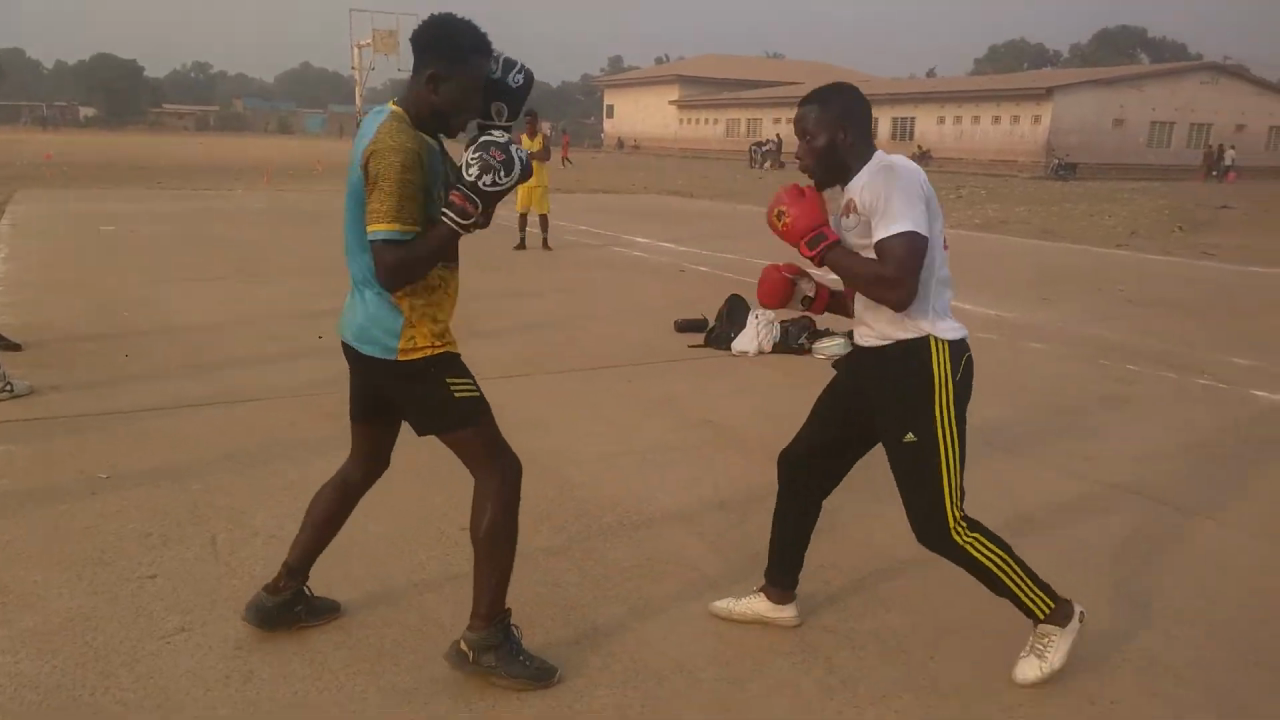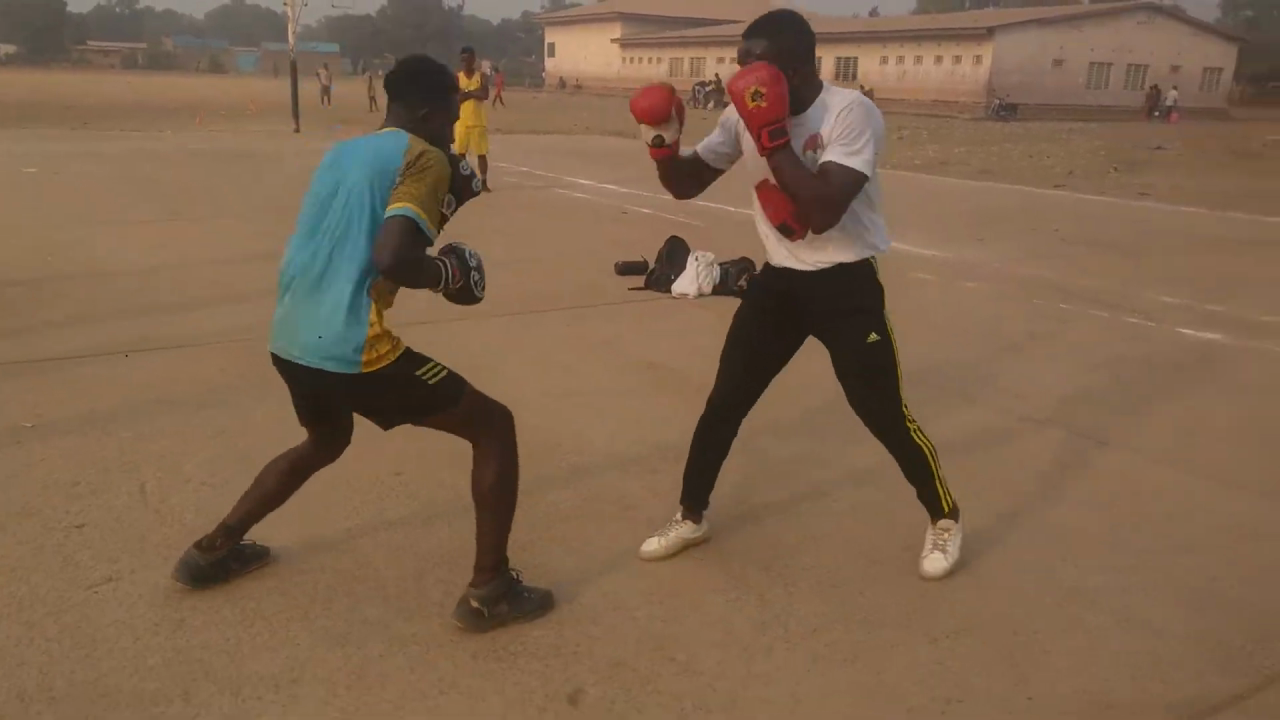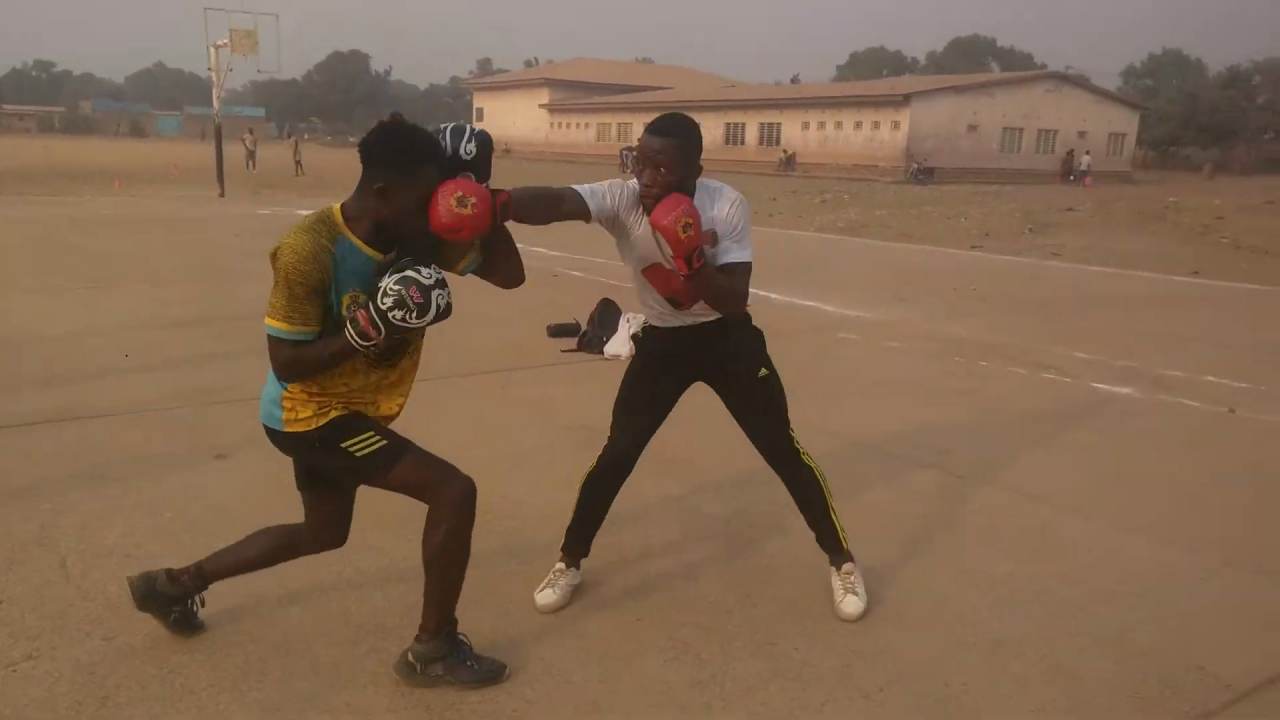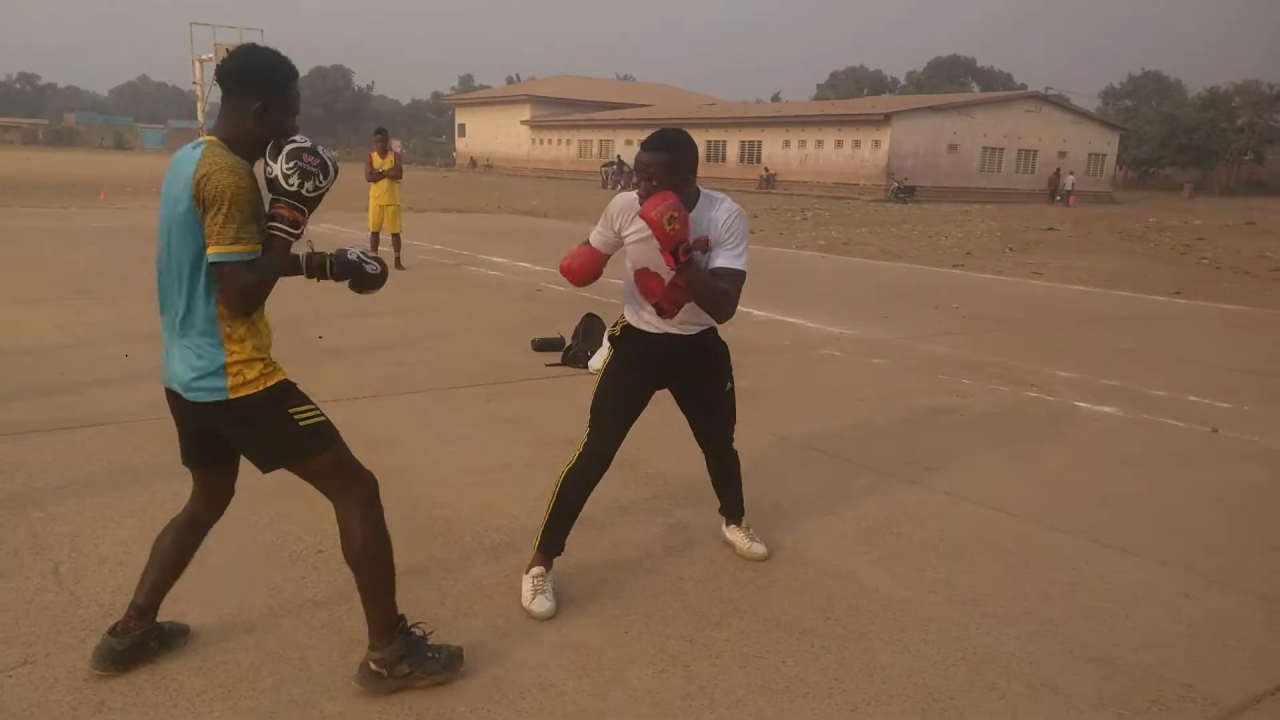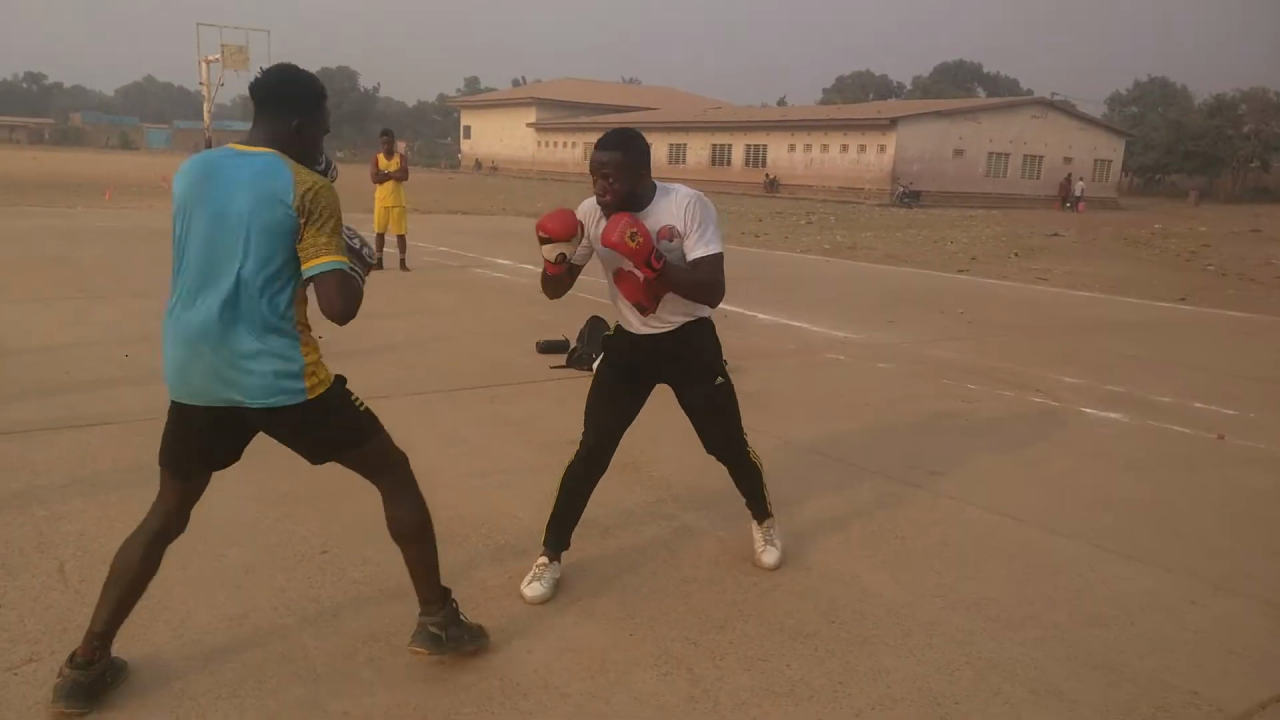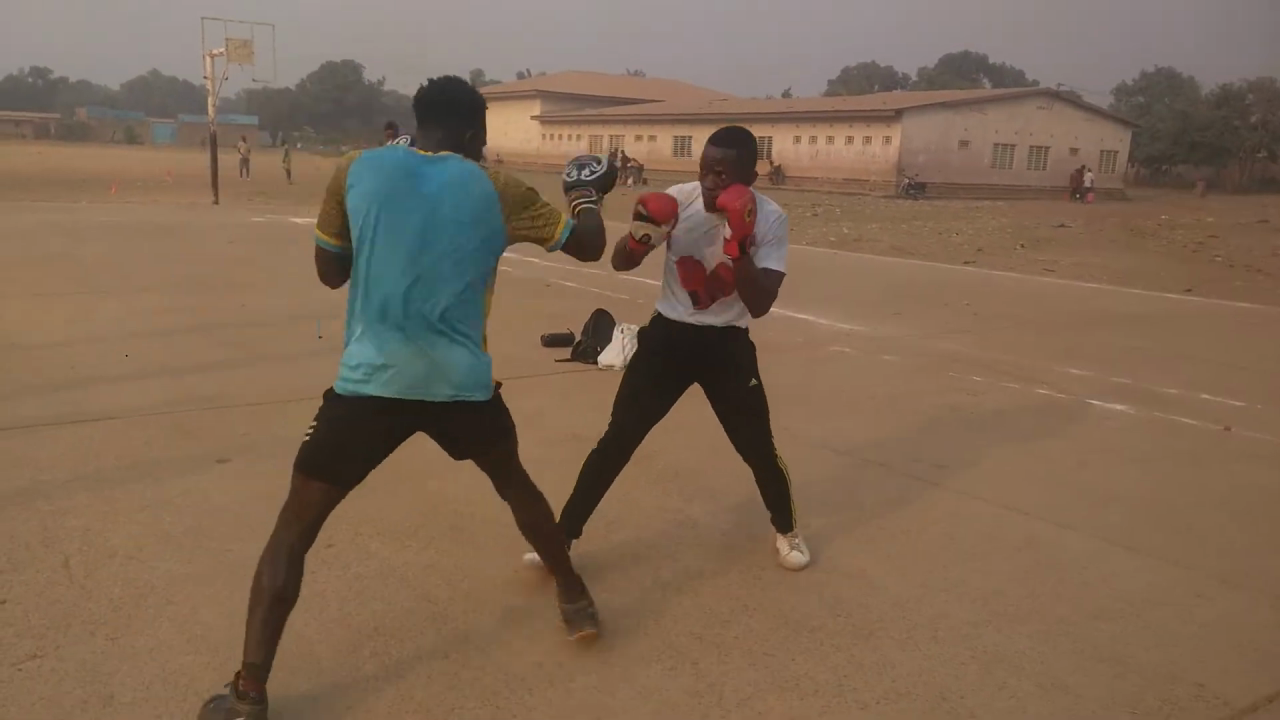
dt=0.4s
person 1, frame 1
left shoulder: (410, 131)
right shoulder: (399, 147)
left elbow: (467, 213)
right elbow: (396, 269)
left wrist: (494, 147)
right wrist: (466, 201)
left hip: (370, 336)
right hip: (410, 343)
left knee: (363, 464)
right knee: (498, 468)
left ankle: (282, 593)
right ankle: (485, 636)
person 1, frame 2
left shoulder: (344, 152)
right shoulder: (425, 159)
right elbow: (393, 259)
left wrist: (440, 204)
right wrist: (447, 273)
left hip: (291, 343)
right hip: (352, 352)
left knee: (326, 444)
right knee: (494, 426)
left ankle: (214, 548)
right ankle: (489, 589)
person 1, frame 3
left shoulder: (419, 231)
right shoulder: (308, 249)
left elbow: (508, 273)
right elbow: (287, 364)
right wrist: (373, 323)
left hip: (347, 413)
right hip: (307, 416)
left knee: (322, 532)
right knee: (454, 491)
left ankle: (173, 583)
right ankle: (433, 646)
person 1, frame 4
left shoulder: (192, 160)
right shoulder: (228, 174)
right elbow: (241, 292)
left wrist: (328, 264)
right wrist: (288, 215)
left hip: (190, 377)
right hip: (237, 380)
left knee: (206, 502)
right knee: (356, 489)
left ankle: (129, 631)
right ankle: (391, 649)
person 1, frame 5
left shoulder: (190, 173)
right shoulder: (308, 190)
right elbow: (338, 307)
right wrist: (353, 271)
left hip: (196, 383)
right hip: (285, 383)
left knee: (166, 516)
right knee: (394, 474)
left ankle: (85, 663)
right ankle: (438, 618)
person 1, frame 6
left shoulder: (355, 171)
right shoulder: (498, 189)
left elbow: (329, 273)
right elbow: (587, 246)
right wrist: (588, 192)
left hip: (369, 382)
right hip: (463, 382)
left knee: (293, 529)
right knee: (511, 479)
right ankle: (574, 596)
person 2, frame 1
left shoulder: (891, 178)
right shoulder: (859, 190)
left elbow: (898, 287)
left wrist: (820, 244)
right wrist: (814, 294)
left hip: (923, 364)
right hip: (875, 358)
left knee: (939, 524)
right knee: (798, 467)
left ankle: (1054, 617)
right ankle: (777, 596)
person 2, frame 2
left shoulder: (852, 112)
right shoulder: (744, 115)
left elbow: (822, 213)
right elbow: (685, 184)
left wrist: (771, 138)
right wrist: (662, 142)
left hip: (846, 287)
right hip: (777, 283)
left knee: (887, 417)
right knee: (724, 405)
left ankle: (945, 520)
right ankle: (690, 518)
person 2, frame 3
left shoulder: (727, 205)
right shoulder: (619, 196)
left elbow: (734, 302)
right elbow: (551, 202)
left wrist: (690, 257)
left hip: (728, 338)
right hip: (662, 342)
left knee: (784, 451)
right knee: (618, 454)
left ankle: (842, 563)
right ankle: (568, 562)
person 2, frame 4
left shoulder: (726, 216)
right shoulder: (622, 208)
left elbow: (724, 308)
right elbow: (590, 260)
left wrist: (680, 254)
right wrist: (582, 268)
left hip: (700, 348)
right hip: (638, 344)
left knee: (720, 445)
right knee: (595, 450)
left ankle: (734, 522)
right ankle: (542, 564)
person 2, frame 5
left shoulder: (690, 206)
right shoulder: (591, 213)
left elbow: (712, 291)
right elbow: (553, 290)
left wrist: (653, 259)
right wrist: (554, 257)
left hip: (690, 342)
right hip: (630, 344)
left knee: (728, 442)
right knee: (593, 450)
left ankle: (762, 520)
right ankle: (550, 555)
person 2, frame 6
left shoulder: (770, 218)
right shoulder: (676, 200)
left elbow: (759, 305)
right elbow: (621, 263)
left wrist: (737, 244)
right wrist: (639, 237)
left hip: (727, 345)
right hip: (667, 335)
left knee: (758, 446)
right knee: (618, 440)
left ankle: (786, 530)
right ankle: (560, 537)
